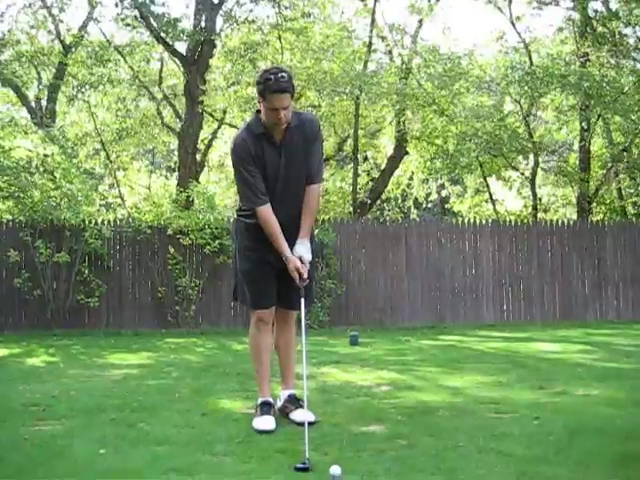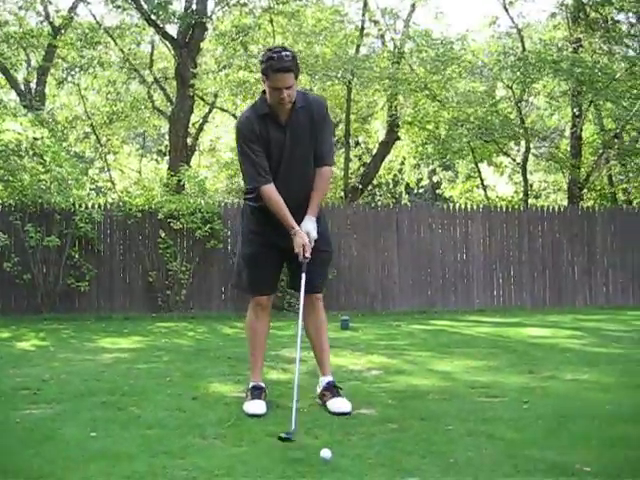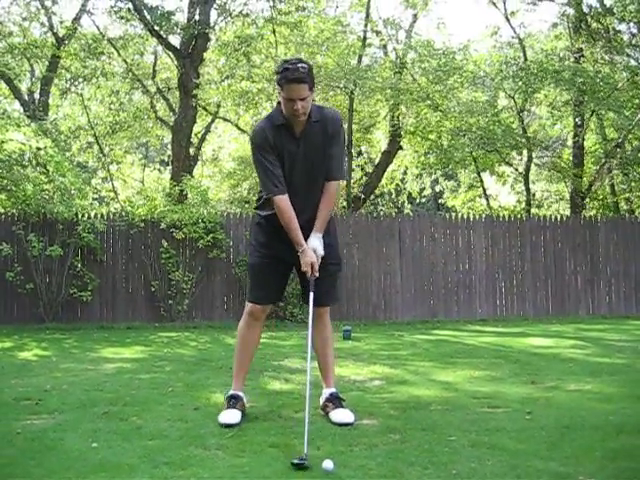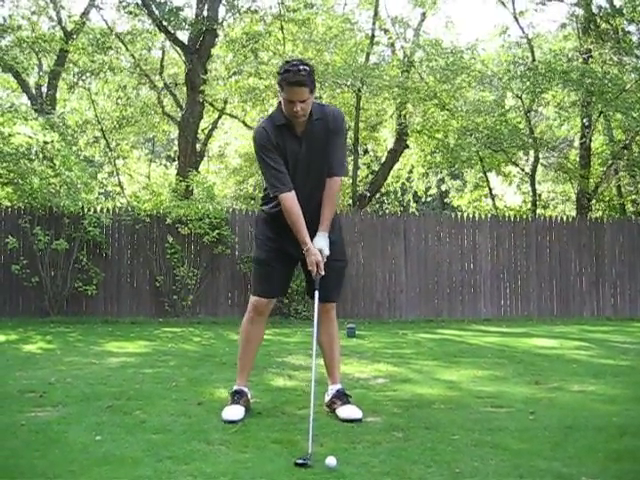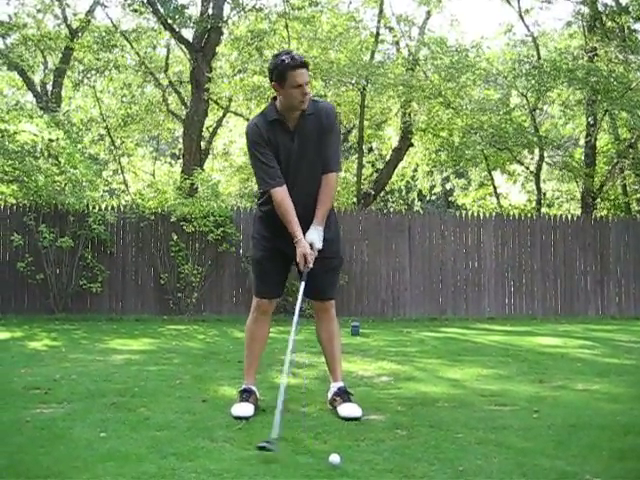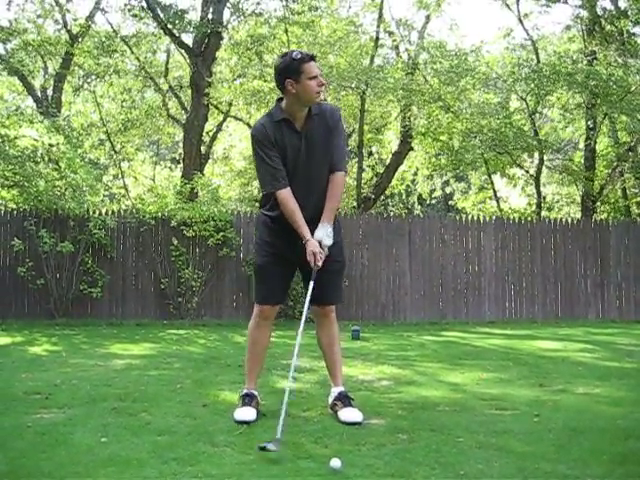
dt=0.7s
person 1, frame 1
left shoulder: (309, 127)
right shoulder: (244, 143)
left elbow: (313, 186)
right elbow: (260, 204)
left wrist: (302, 243)
right wrist: (285, 255)
left hip: (297, 236)
right hip: (257, 237)
left knee: (288, 316)
right knee: (262, 316)
left ankle: (288, 394)
right ankle: (264, 400)
person 1, frame 2
left shoulder: (316, 108)
right shoulder: (248, 122)
left elbow: (324, 167)
right elbow: (263, 184)
left wrist: (309, 221)
right wrist: (292, 230)
left hip: (309, 218)
right hip: (264, 221)
left knee: (313, 299)
right knee: (260, 301)
left ankle: (326, 382)
right ankle: (256, 384)
person 1, frame 3
left shoulder: (331, 122)
right shoulder: (263, 133)
left elbow: (333, 182)
right elbow: (278, 195)
left wrist: (316, 237)
right wrist: (301, 247)
left hip: (318, 230)
right hip: (272, 231)
left knee: (321, 312)
right knee: (255, 310)
left ankle: (330, 393)
right ankle: (236, 394)
person 1, frame 4
left shoulder: (332, 120)
right shoulder: (265, 133)
left elbow: (334, 178)
right elbow: (284, 193)
left wrist: (322, 235)
right wrist: (306, 246)
left hip: (323, 227)
right hip: (276, 228)
left knee: (326, 308)
right knee: (259, 305)
left ankle: (336, 390)
right ankle: (240, 391)
person 1, frame 5
left shoulder: (325, 115)
right shoulder: (258, 129)
left elbow: (330, 174)
right elbow: (276, 188)
left wrist: (315, 230)
right wrist: (297, 239)
left hip: (320, 225)
right hip: (273, 227)
left knee: (325, 305)
right knee: (262, 305)
left ankle: (337, 388)
right ankle: (248, 388)
person 1, frame 6
left shoulder: (330, 117)
right shoulder: (264, 130)
left elbow: (337, 173)
right elbow: (280, 190)
left wrist: (324, 230)
right wrist: (306, 239)
left hip: (323, 229)
right hip: (277, 232)
left knee: (326, 311)
right knee: (264, 311)
left ankle: (338, 392)
right ankle: (250, 393)
